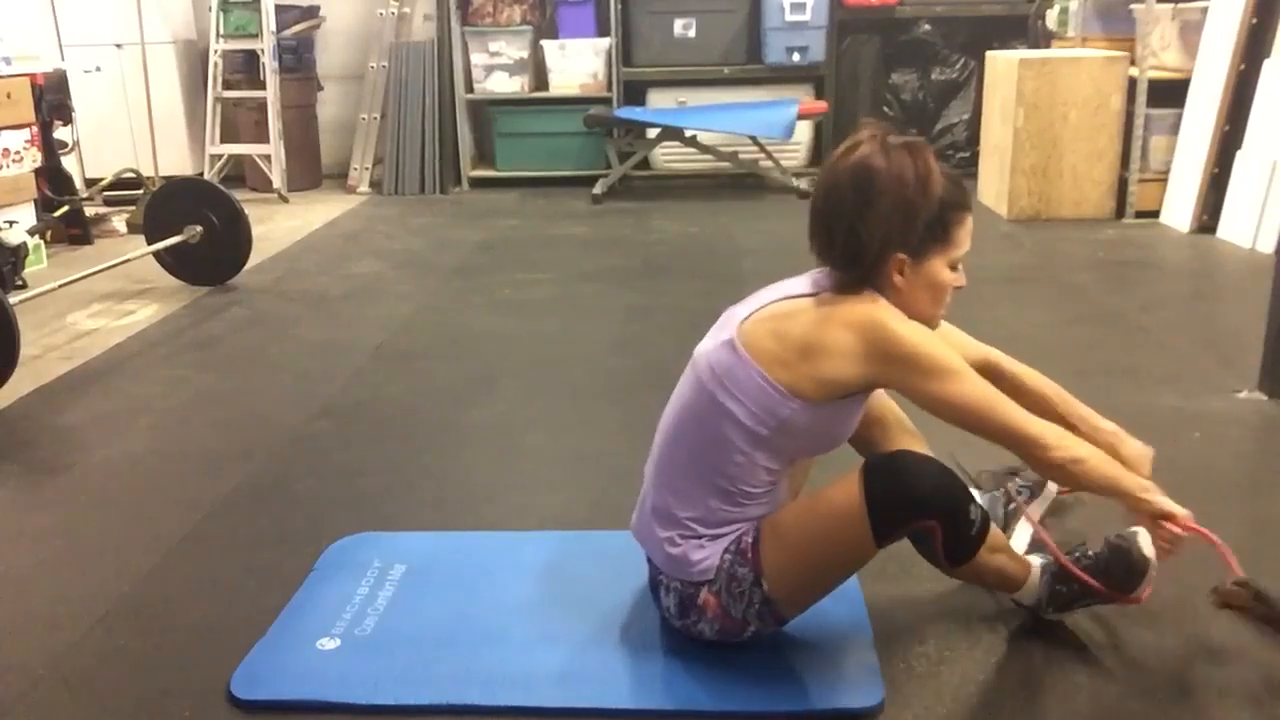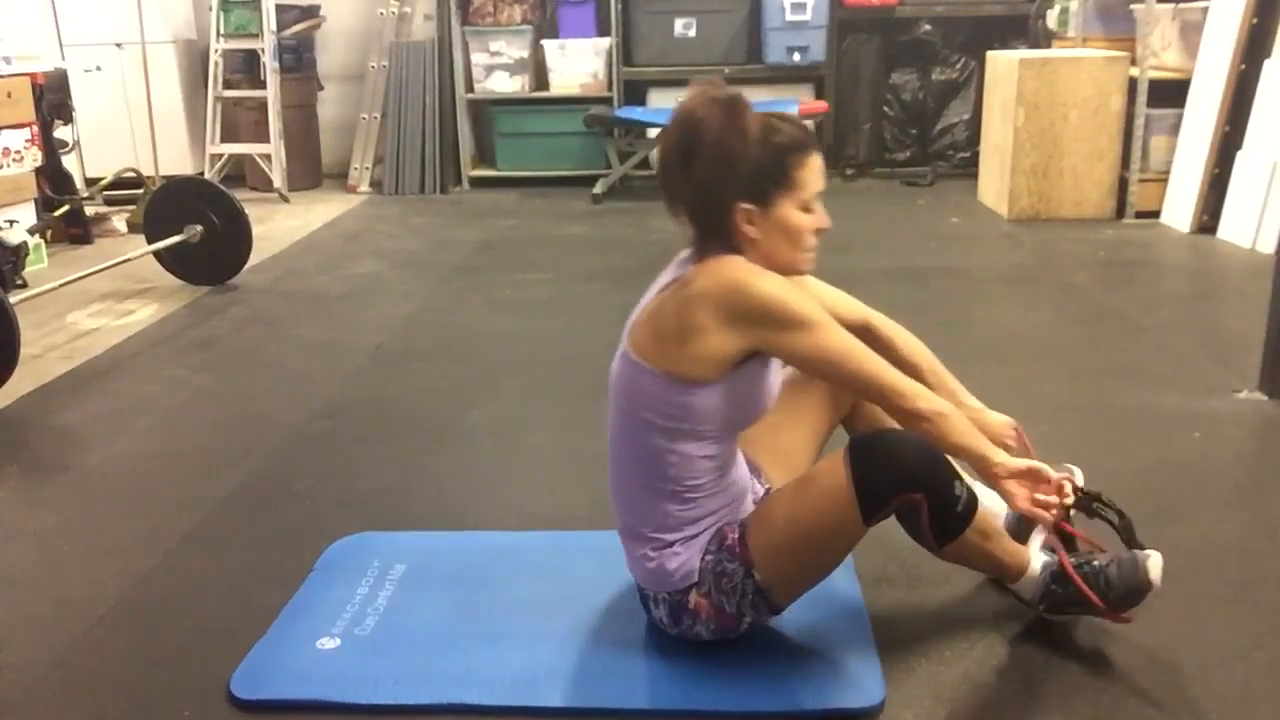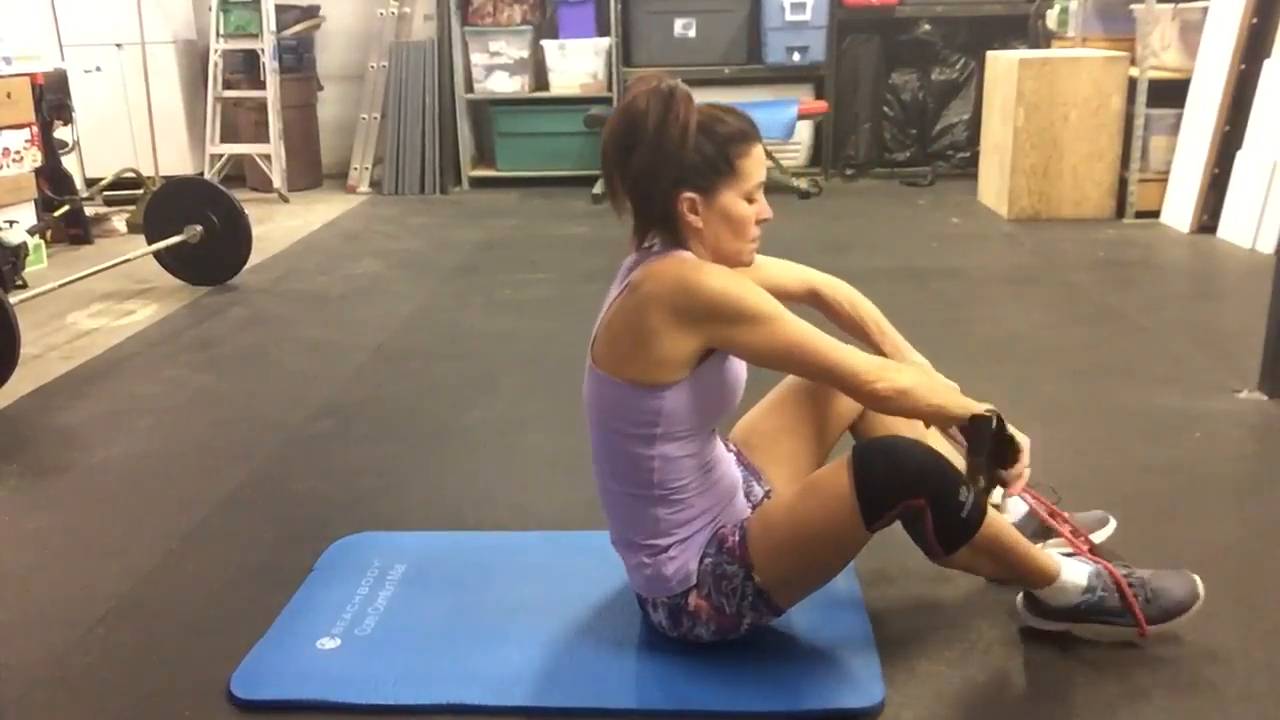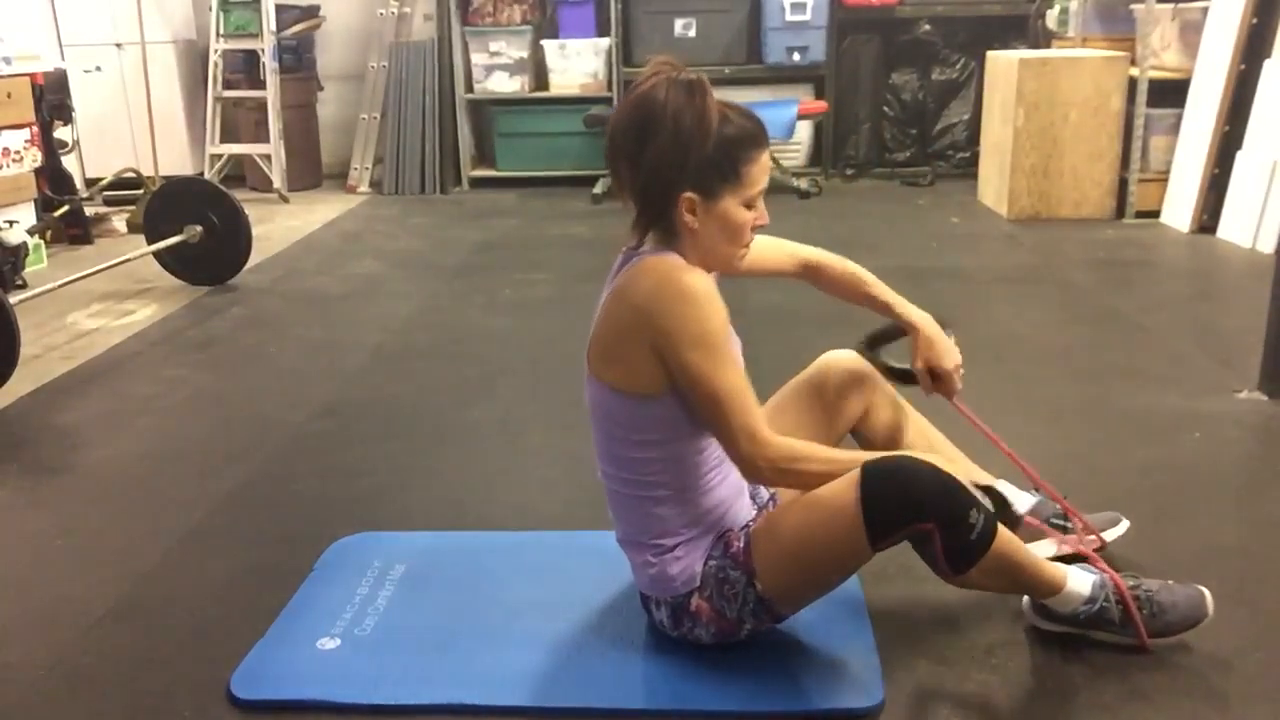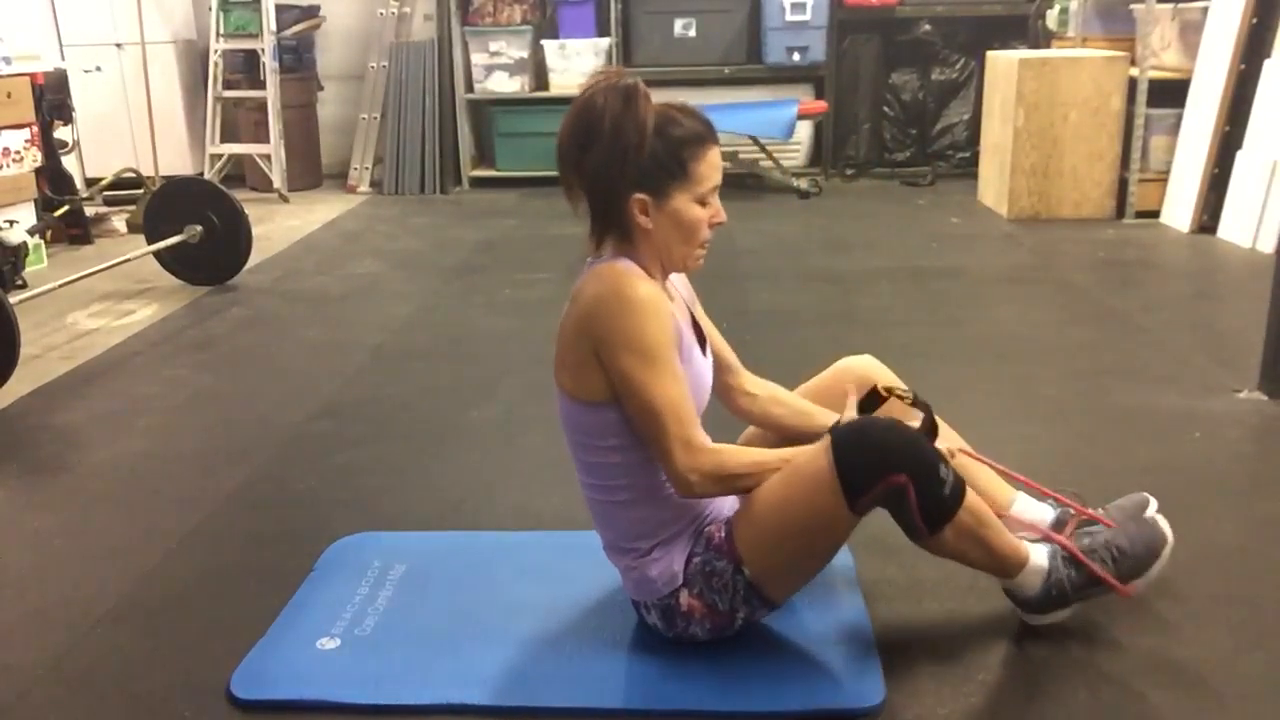
dt=0.5s
person 1, frame 1
left shoulder: (841, 297)
right shoulder: (871, 329)
left elbow: (989, 365)
right elbow: (1048, 451)
left wrist: (1108, 435)
right wrist: (1146, 497)
left hip: (699, 545)
right hip: (709, 590)
right knee: (912, 486)
left ankle: (978, 523)
right ankle: (1036, 586)
person 1, frame 2
left shoulder: (729, 265)
right shoulder: (738, 291)
left elbow: (873, 327)
right elbow: (913, 406)
left wrist: (973, 414)
right wrist: (994, 461)
left hip: (714, 516)
right hip: (698, 587)
left knee: (849, 366)
right knee: (897, 460)
left ankle: (990, 516)
right ankle: (1038, 582)
person 1, frame 3
left shoulder: (675, 259)
right shoulder: (688, 288)
left elbow: (822, 289)
right elbow: (874, 383)
left wrist: (916, 370)
right wrist: (984, 416)
left hip: (713, 508)
right hip: (696, 585)
left knee: (845, 380)
right knee: (901, 470)
left ankle: (1006, 520)
right ankle: (1065, 590)
person 1, frame 4
left shoulder: (667, 254)
right shoulder: (674, 289)
left elbow: (811, 261)
right elbow: (762, 455)
left wrist: (916, 321)
right wrist: (907, 463)
left hip: (715, 519)
right hip: (701, 586)
left knee: (847, 375)
right knee: (910, 490)
left ankle: (1018, 518)
right ankle: (1074, 600)
person 1, frame 5
left shoulder: (652, 277)
right shoulder: (624, 296)
left elbow: (742, 389)
right elbow: (692, 466)
left wrist: (851, 433)
right wrist: (847, 452)
left hip: (700, 533)
right hip: (687, 586)
left knee: (861, 377)
right knee: (881, 453)
left ankle: (1039, 524)
right ankle: (1041, 578)
